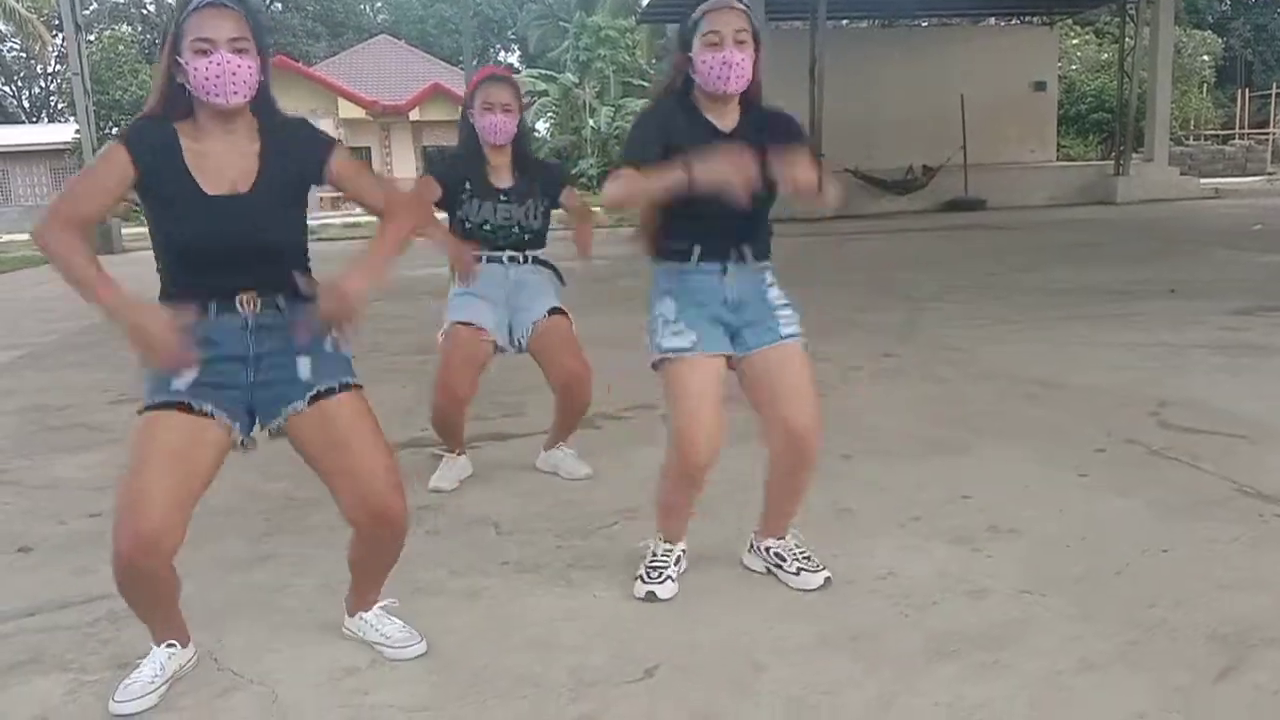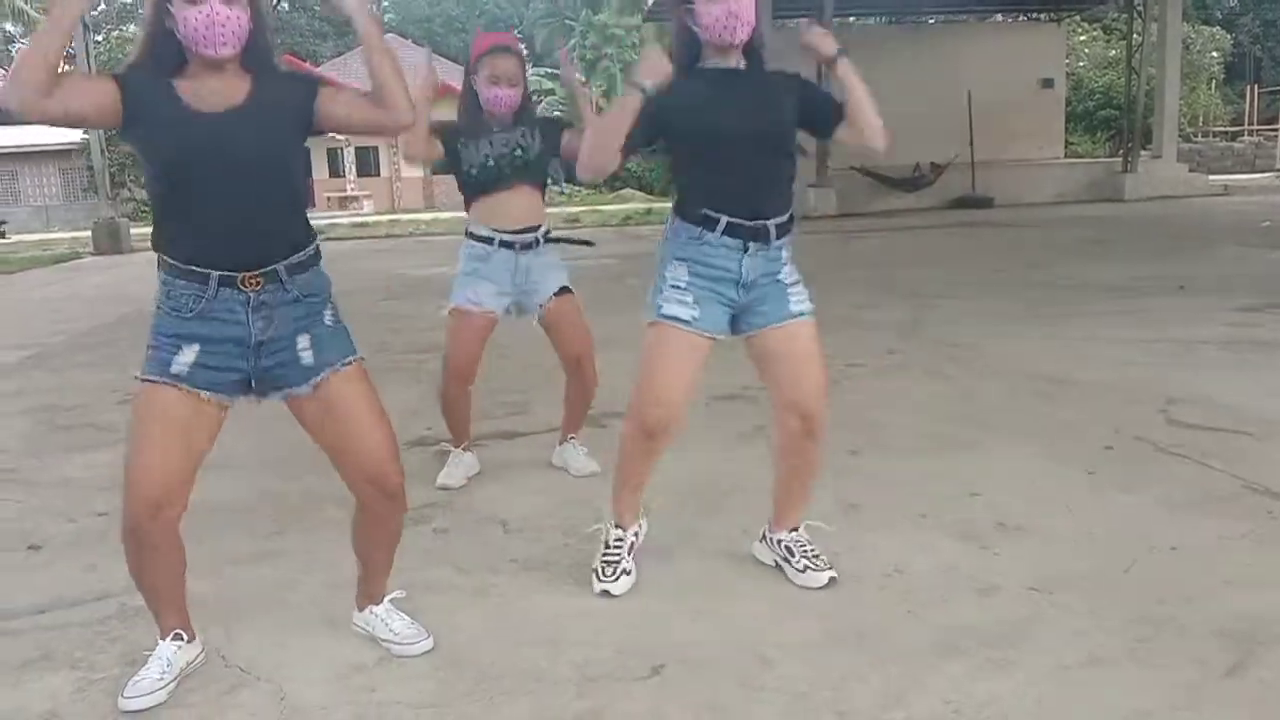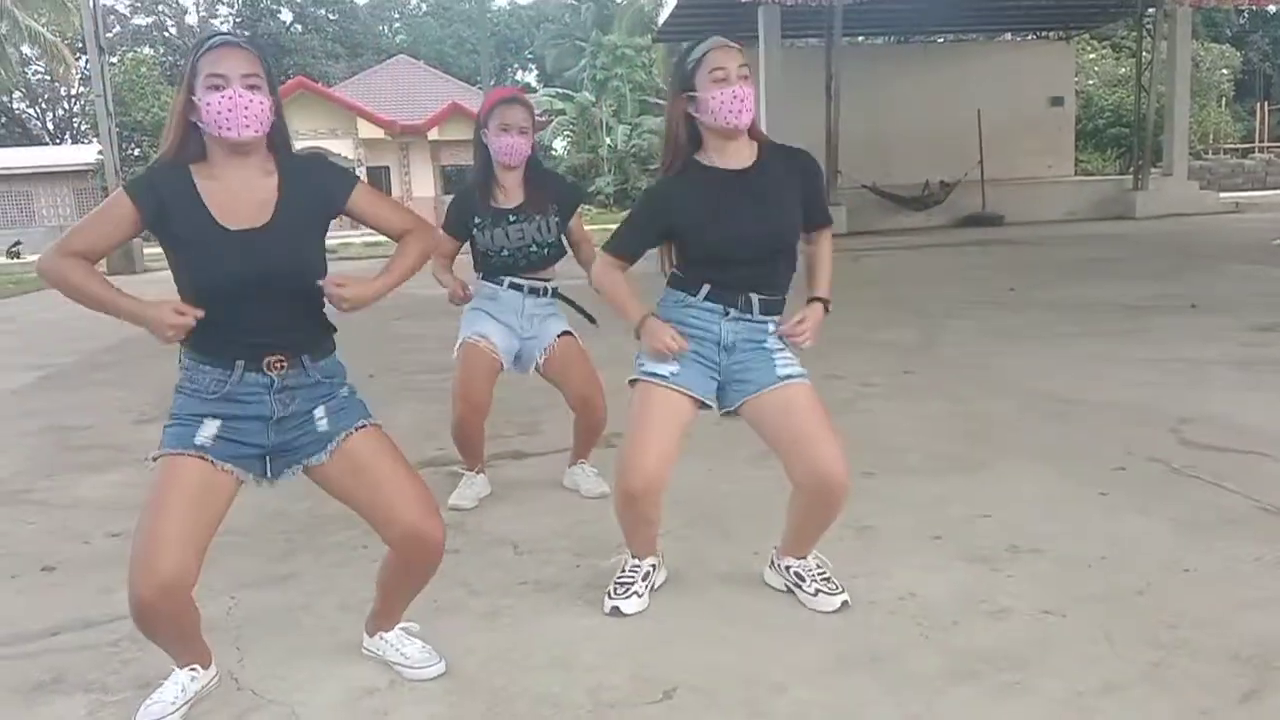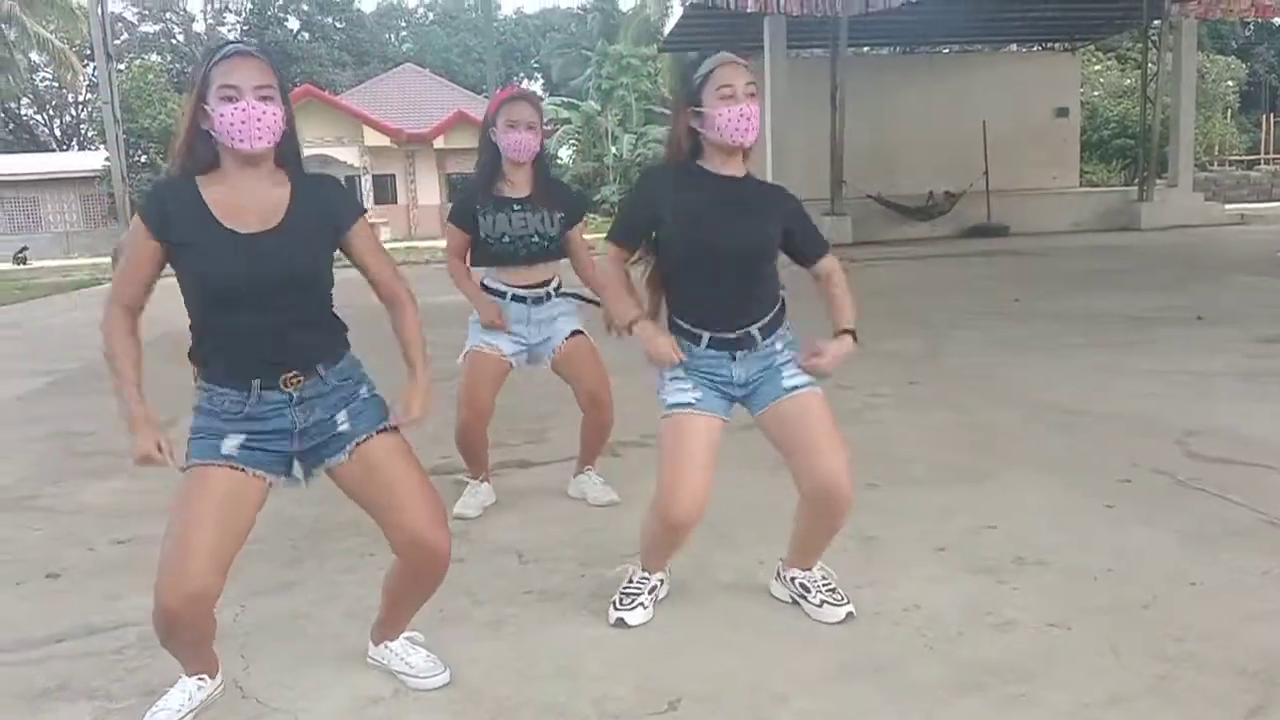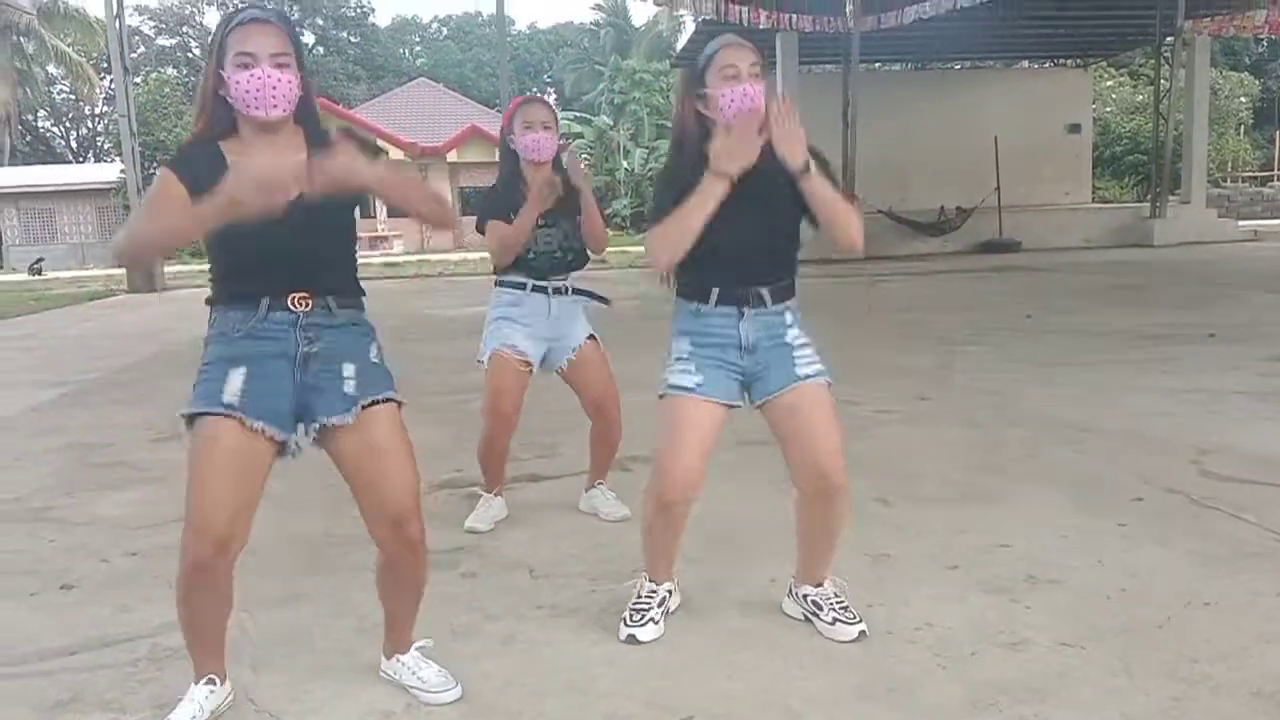
dt=0.3s
person 1, frame 1
left shoulder: (296, 144)
right shoulder: (149, 146)
left elbow: (403, 207)
right elbow: (58, 228)
left wrist: (362, 276)
right wrist: (129, 311)
left hip: (297, 339)
right hip: (195, 352)
left knee: (384, 509)
right knee: (141, 546)
left ankle: (364, 608)
right ankle: (171, 643)
person 1, frame 2
left shoulder: (288, 91)
right shoulder: (141, 91)
left elbow: (396, 112)
left hip: (296, 305)
right hip: (196, 315)
left knee: (382, 478)
right knee: (146, 510)
left ankle: (372, 603)
right ankle: (178, 638)
person 1, frame 3
left shoulder: (314, 178)
right shoulder: (163, 189)
left elbow: (421, 233)
right elbow: (61, 260)
left wrist: (372, 288)
right wrist: (143, 311)
left hip: (315, 388)
right hip: (216, 399)
left knee: (423, 535)
right knee: (153, 590)
left ankle: (383, 629)
right ankle: (194, 665)
person 1, frame 4
left shoulder: (324, 196)
right shoulder: (169, 204)
left elbow: (393, 287)
right elbow: (121, 313)
left wrist: (418, 374)
right wrist: (137, 415)
left hip: (334, 391)
right hip: (233, 410)
left knee: (430, 544)
right knee: (181, 598)
left ankle: (389, 638)
person 1, frame 5
left shoulder: (338, 155)
right shoulder: (197, 162)
left elbow: (439, 212)
right elbow: (136, 245)
left wrist: (371, 174)
right wrist: (224, 203)
left hip: (341, 338)
right hip: (246, 346)
left knee: (401, 525)
right knee: (209, 543)
left ankle: (401, 652)
person 2, frame 1
left shoulder: (775, 127)
right shoulder: (664, 120)
left elbow: (825, 193)
right elbow: (615, 194)
left wrist: (808, 178)
right wrist: (691, 172)
left hip: (755, 286)
right hip: (684, 289)
left knee: (802, 433)
right knee: (693, 449)
left ankle: (771, 540)
right ankle: (668, 544)
person 2, frame 2
left shoulder: (784, 88)
right shoulder: (675, 93)
left elbow: (872, 138)
right elbow: (592, 166)
left wrist: (835, 59)
right wrist: (637, 91)
left hip: (771, 264)
right hip: (700, 264)
left knee: (806, 410)
right knee: (653, 415)
left ankle: (782, 534)
right ankle: (623, 528)
person 2, frame 3
left shoulder: (795, 168)
right shoulder: (674, 191)
left elbow: (819, 234)
right elbow: (606, 268)
left wrist: (818, 302)
right wrist: (643, 320)
left hip: (763, 339)
right hip: (688, 335)
left knee: (829, 477)
right knee: (638, 480)
left ankle: (792, 560)
right ankle: (642, 561)
person 2, frame 4
left shoulder: (775, 200)
right shoulder: (662, 186)
left elbow: (830, 271)
right elbow: (613, 262)
left wrist: (844, 335)
right wrist: (638, 326)
left hip: (772, 355)
right hip: (696, 364)
left knee: (833, 486)
right knee: (681, 507)
left ankle: (799, 571)
right ankle: (649, 572)
person 2, frame 5
left shoulder: (794, 162)
right shoulder: (687, 168)
left elbow: (851, 239)
right elbow: (659, 253)
left wrist: (800, 164)
right wrist: (720, 173)
left hip: (778, 329)
right hip: (703, 334)
left knee: (827, 474)
right knee: (674, 484)
left ankle: (811, 587)
right ankle: (657, 584)
person 3, frame 1
left shoulder: (542, 173)
right shoulder: (456, 169)
left elbow: (579, 210)
right elbow: (414, 203)
left wrist: (584, 220)
left hip: (531, 285)
right hip: (477, 288)
left knee: (575, 381)
right knee: (451, 394)
left ankle: (555, 448)
right ankle: (455, 456)
person 3, frame 2
left shoulder: (540, 127)
right shoulder: (459, 132)
right elbow: (414, 148)
left wrist: (577, 87)
right wrist: (425, 97)
left hip: (538, 254)
right hip: (483, 259)
left knee: (580, 357)
right knee: (456, 371)
left ankle: (569, 442)
right ankle: (462, 451)
person 3, frame 3
left shoulder: (553, 189)
right shoulder: (469, 200)
left elbow: (581, 243)
right elbow: (440, 257)
left wrist: (599, 267)
right wrist: (450, 281)
left hip: (544, 308)
right hip: (490, 306)
left knee: (591, 401)
right knee: (467, 409)
left ankle: (579, 465)
right ankle: (474, 474)
person 3, frame 4
left shoulder: (558, 194)
right shoulder: (474, 195)
left elbow: (580, 253)
right elbow: (455, 259)
right wrist: (482, 304)
left hip: (554, 308)
right hip: (499, 312)
left knee: (598, 397)
right knee: (470, 412)
left ankle: (584, 474)
right ankle: (480, 482)
person 3, frame 5
left shoulder: (573, 191)
right shoulder: (499, 196)
left elbow: (599, 244)
right elbow: (501, 253)
left wrist: (584, 190)
right wrist: (535, 202)
left hip: (566, 307)
right hip: (516, 310)
left knee: (606, 406)
right knee: (499, 416)
left ankle: (595, 489)
right ankle: (493, 496)
